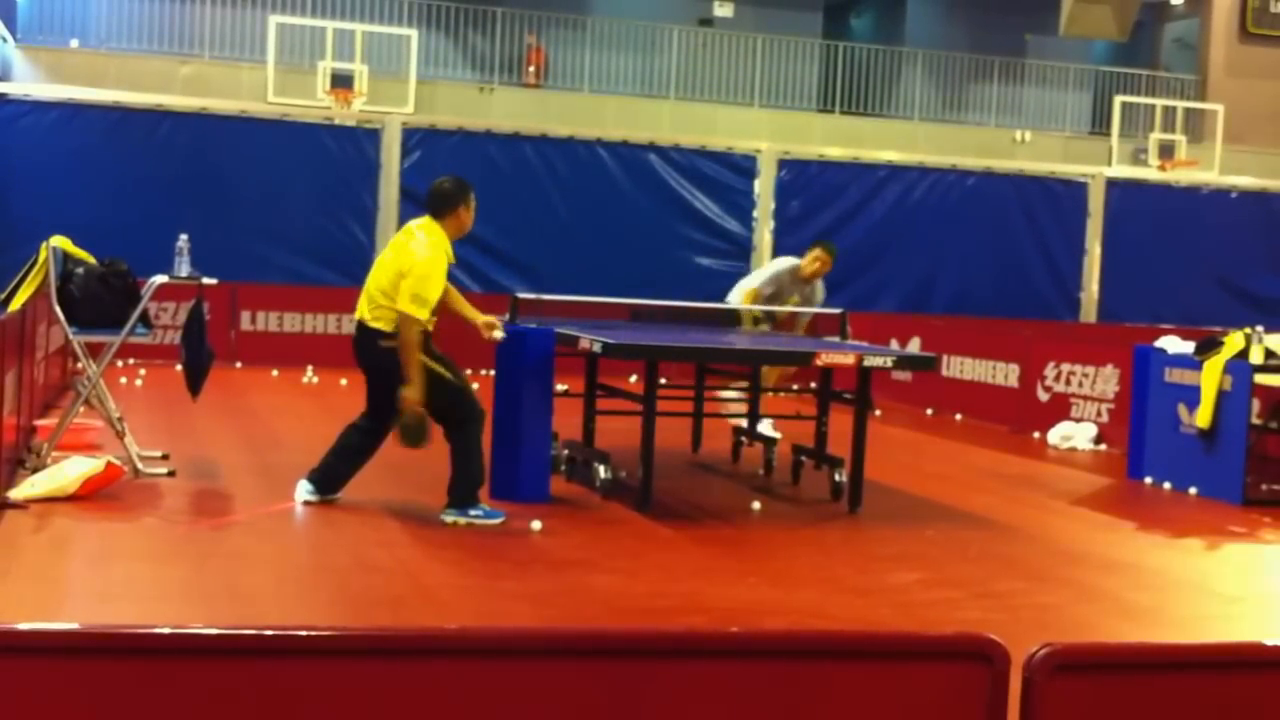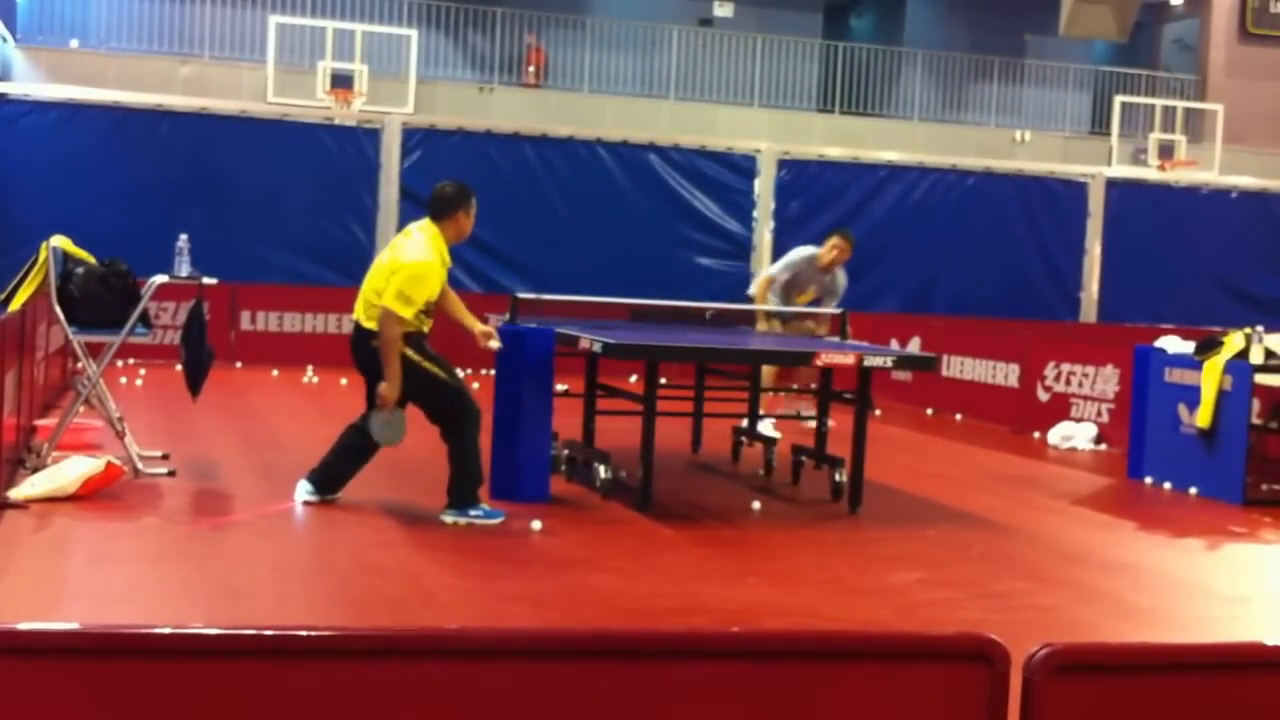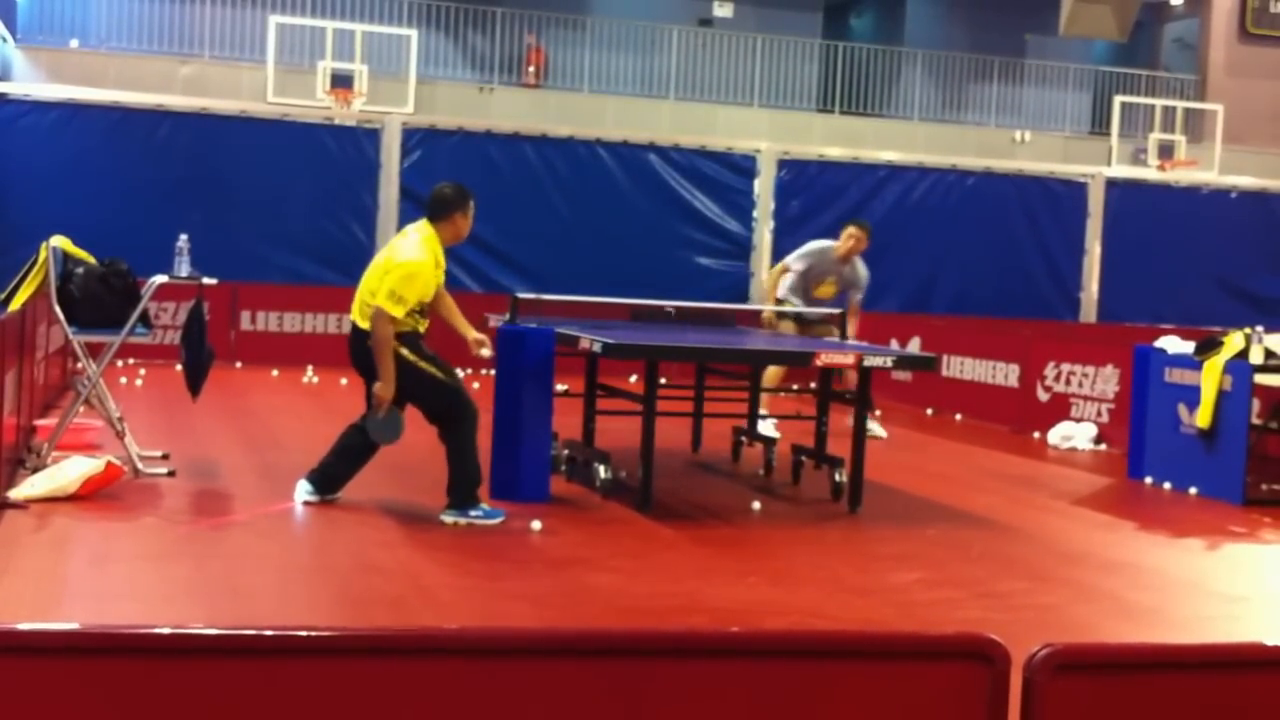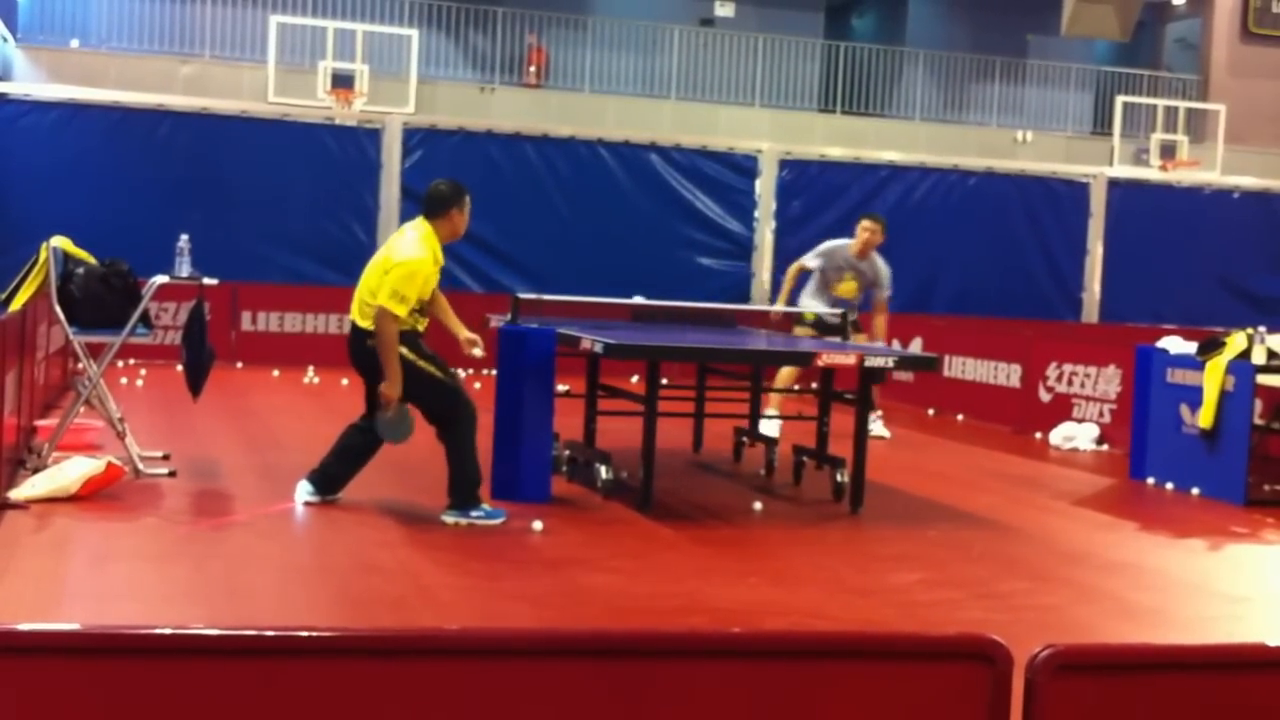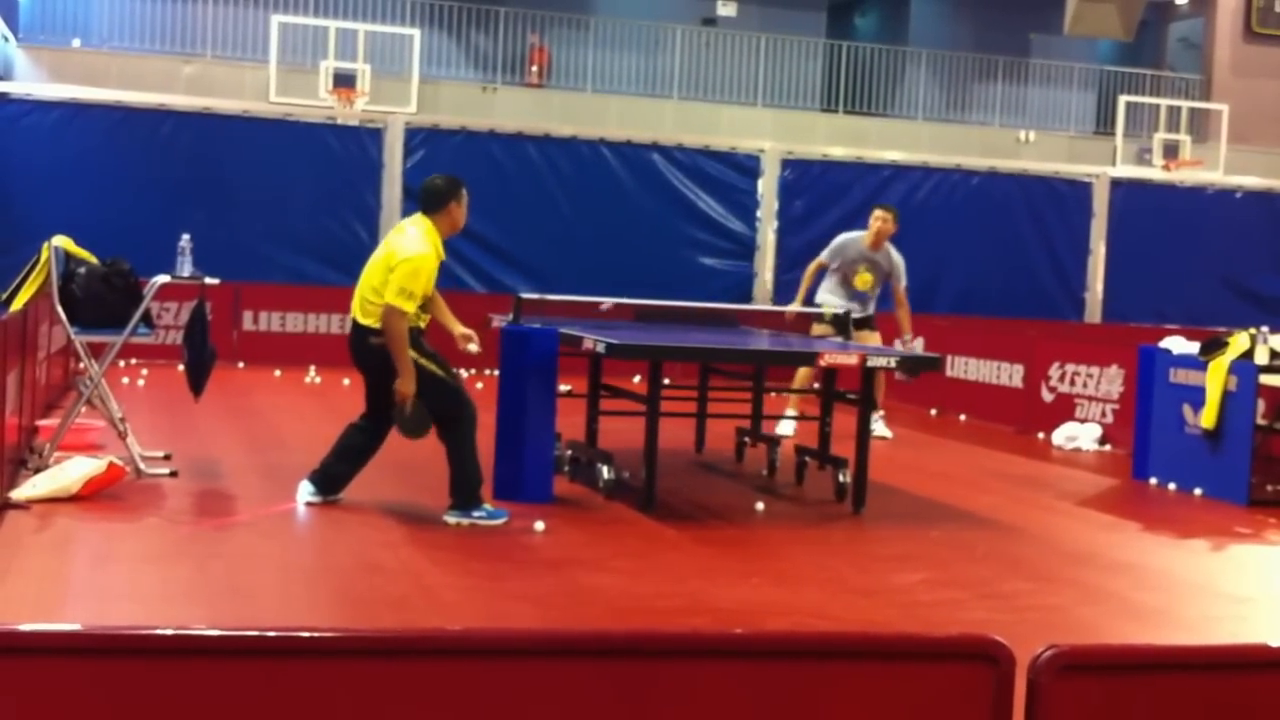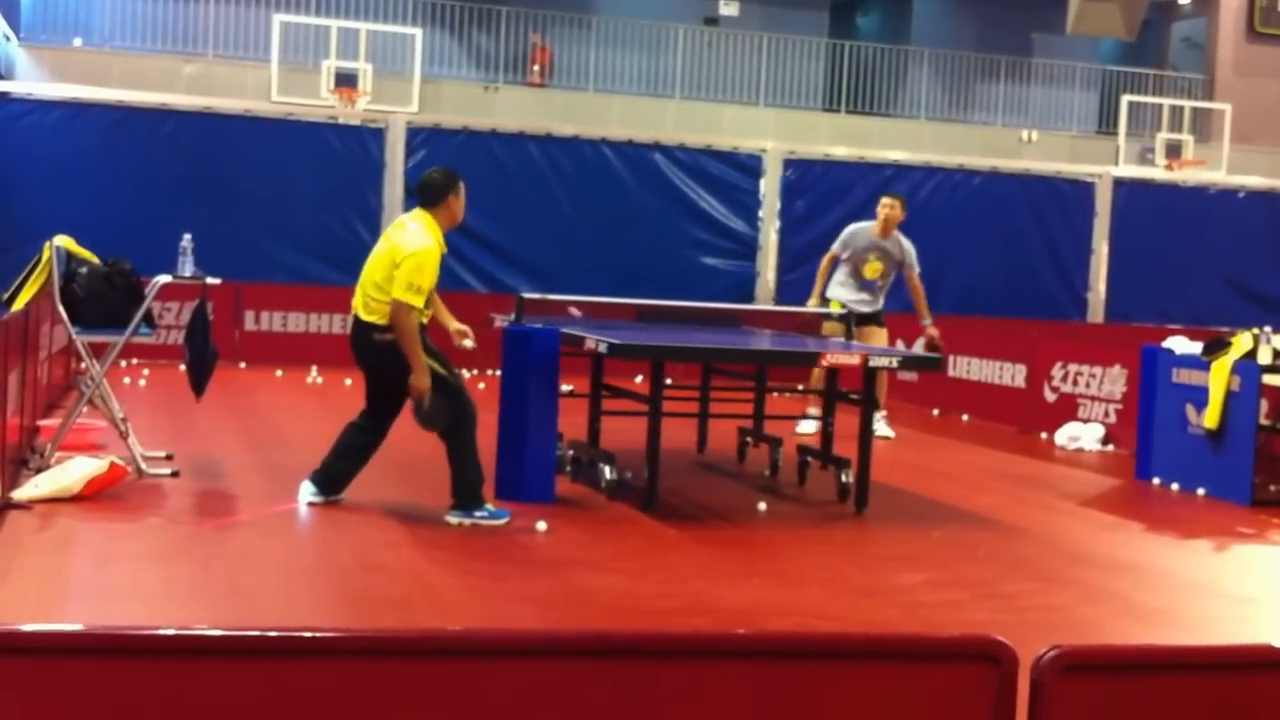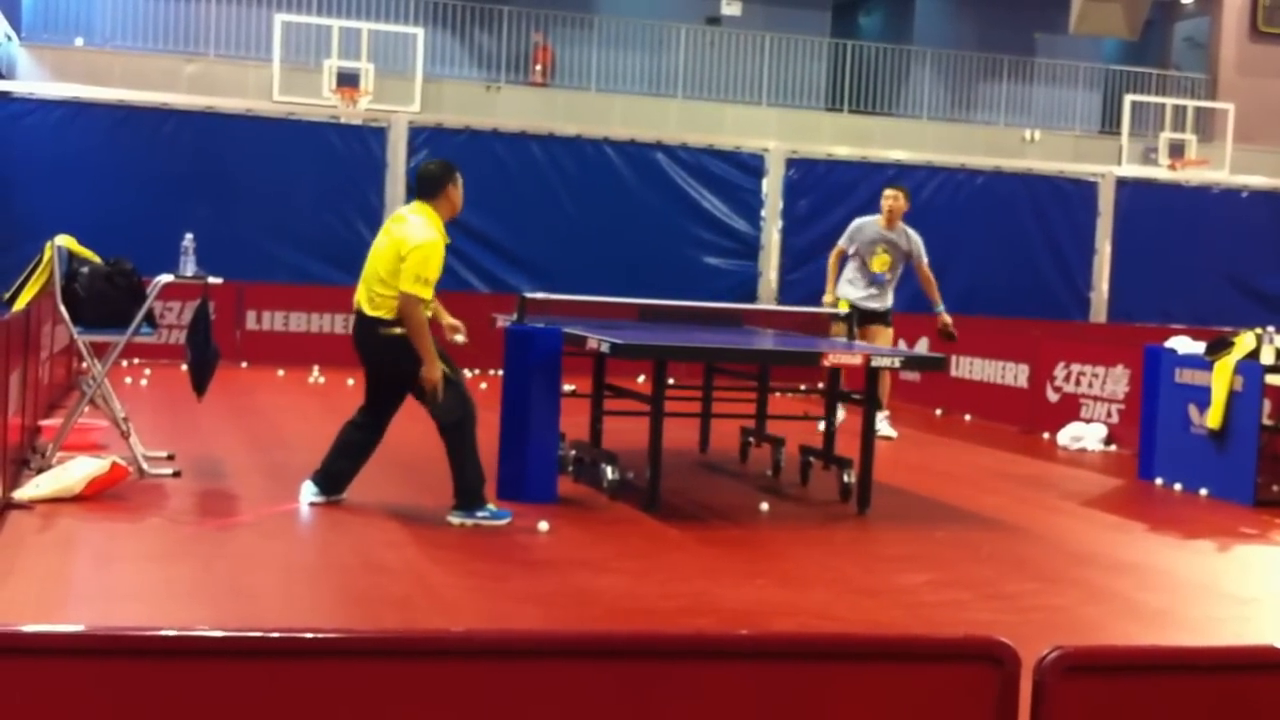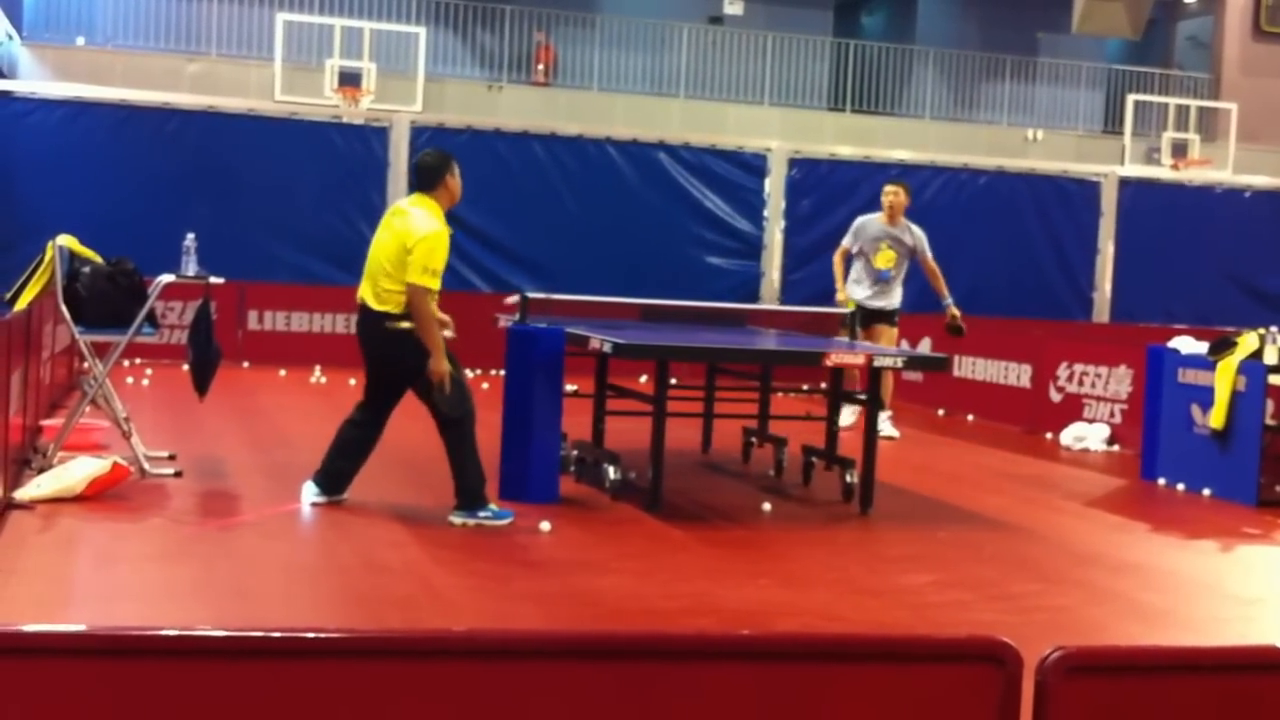
dt=0.1s
person 1, frame 1
left shoulder: (419, 229)
right shoulder: (429, 256)
left elbow: (441, 289)
right elbow: (408, 324)
left wrist: (477, 317)
right wrist: (413, 383)
left hip: (373, 337)
right hip: (390, 342)
left knee: (378, 416)
right knee: (466, 414)
left ankle: (318, 484)
right ankle: (463, 504)
person 1, frame 2
left shoulder: (421, 232)
right shoulder: (421, 259)
left elbow: (441, 292)
right elbow: (389, 321)
left wrist: (474, 325)
right wrist: (392, 380)
left hip: (369, 339)
right hip: (384, 342)
right knee: (462, 414)
left ankle: (318, 484)
right ankle: (463, 504)
person 1, frame 3
left shoulder: (423, 237)
right shoulder: (416, 260)
left elbow: (437, 296)
right elbow: (381, 319)
left wrist: (468, 332)
right wrist: (385, 379)
left hip: (369, 340)
right hip: (384, 343)
left knee: (380, 418)
right knee: (459, 414)
left ankle: (317, 484)
right ankle: (463, 504)
person 1, frame 4
left shoulder: (421, 235)
right shoulder: (415, 257)
left elbow: (431, 295)
right elbow: (385, 319)
left wrist: (460, 331)
right wrist: (392, 378)
left hip: (368, 339)
right hip: (383, 342)
left knee: (378, 418)
right knee: (458, 414)
left ankle: (318, 484)
right ankle: (464, 504)
person 1, frame 5
left shoulder: (413, 228)
right shoulder: (419, 252)
right elbow: (394, 316)
left wrist: (454, 327)
right wrist: (405, 375)
left hip: (367, 336)
right hip: (384, 341)
left knee: (378, 417)
right knee: (458, 413)
left ankle: (320, 484)
right ankle: (467, 505)
person 1, frame 6
left shoulder: (411, 223)
right shoulder: (422, 246)
right elbow: (403, 312)
left wrist: (449, 322)
right wrist: (419, 369)
left hip: (369, 332)
right hip: (388, 337)
left knee: (377, 415)
right knee: (458, 412)
left ankle: (322, 484)
right ankle: (468, 505)
person 1, frame 7
left shoulder: (405, 216)
right shoulder: (427, 238)
right elbow: (411, 305)
left wrist: (442, 316)
right wrist: (430, 362)
left hip: (370, 327)
right hip: (394, 333)
left knee: (375, 411)
right knee: (457, 412)
left ankle: (323, 485)
right ankle: (470, 505)
person 1, frame 8
left shoulder: (402, 210)
right shoulder: (432, 230)
right elbow: (418, 297)
left wrist: (434, 312)
right wrist: (437, 355)
left hip: (374, 322)
right hip: (398, 328)
left knee: (373, 408)
right knee: (456, 411)
left ankle: (325, 485)
right ankle: (471, 505)
person 2, frame 1
left shoulder: (816, 292)
right shoulder: (783, 268)
left elbow: (798, 328)
right elbow: (748, 297)
right wrist: (750, 332)
left hip: (763, 314)
right hip: (740, 307)
left knee: (788, 365)
left ankle: (736, 392)
person 2, frame 2
left shoulder: (838, 282)
right shoulder: (801, 257)
left elbow: (824, 319)
right elbow: (763, 281)
right wrist: (762, 320)
left hip: (790, 311)
right hip: (764, 301)
right ankle: (759, 416)
person 2, frame 3
left shoulder: (859, 273)
right shoulder: (818, 249)
left elbow: (852, 313)
right elbow: (777, 271)
right wrist: (770, 306)
left hip: (822, 313)
right hip: (789, 302)
right ankle: (763, 416)
person 2, frame 4
left shoulder: (879, 270)
right shoulder: (832, 248)
left elbow: (880, 310)
right elbow: (796, 269)
left wrist: (880, 344)
right wrist: (781, 302)
left hip: (844, 319)
right hip: (813, 311)
left ankle: (871, 417)
right ankle: (770, 416)
person 2, frame 5
left shoulder: (894, 260)
right shoulder: (845, 242)
left elbow: (900, 301)
right elbow: (815, 267)
left wrist: (906, 338)
right wrist: (798, 301)
left hip: (862, 314)
right hip: (829, 307)
left ankle: (875, 418)
right ankle: (790, 415)
person 2, frame 6
left shoulder: (904, 248)
right shoulder: (855, 231)
left elbow: (915, 286)
right elbow: (829, 259)
left wrist: (927, 324)
right wrist: (816, 295)
left hip: (872, 308)
right hip: (840, 301)
left ankle: (878, 418)
right ankle: (812, 414)
person 2, frame 7
left shoulder: (911, 239)
right shoulder: (860, 225)
left elbow: (925, 275)
right elbow: (835, 255)
left wrist: (940, 311)
right wrist: (829, 290)
left hip: (880, 305)
right hip: (848, 299)
left ankle: (880, 417)
right ankle: (837, 407)
person 2, frame 8
left shoulder: (914, 234)
right shoulder: (863, 223)
left elbow: (931, 270)
right elbow: (840, 255)
left wrist: (948, 303)
right wrist: (840, 289)
left hip: (887, 305)
right hip: (856, 300)
left ankle: (883, 417)
right ankle: (851, 404)
